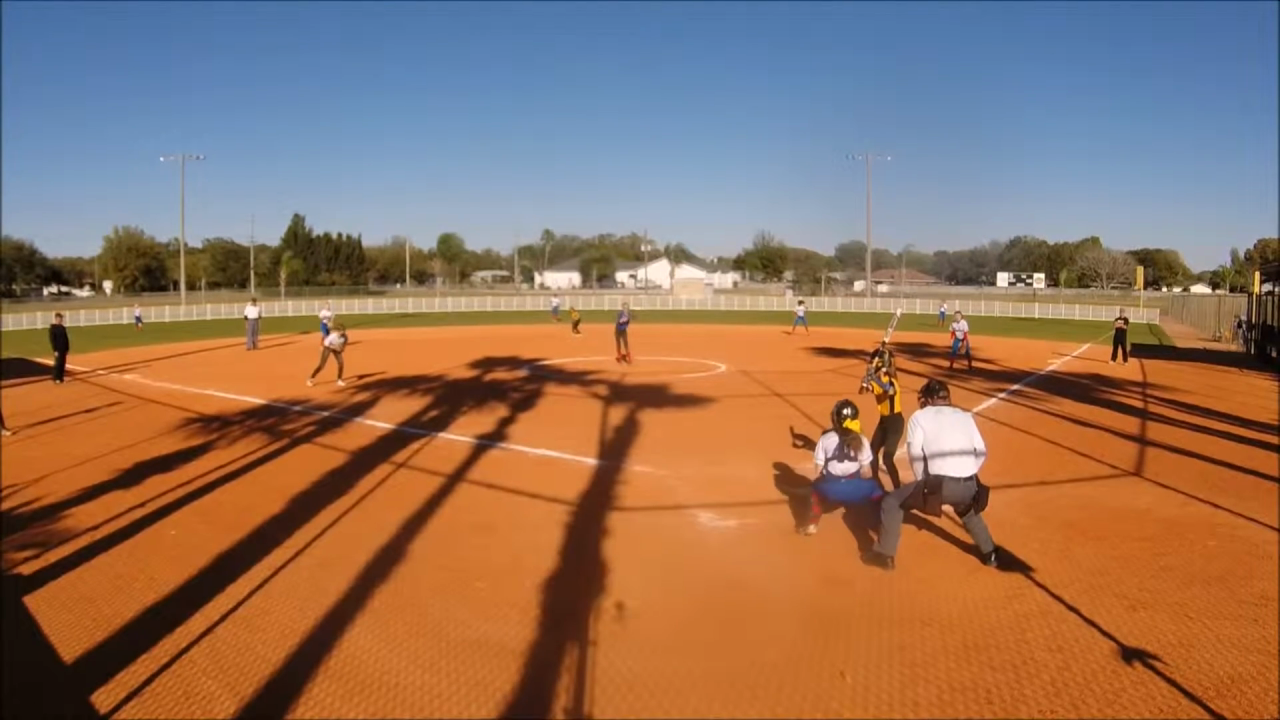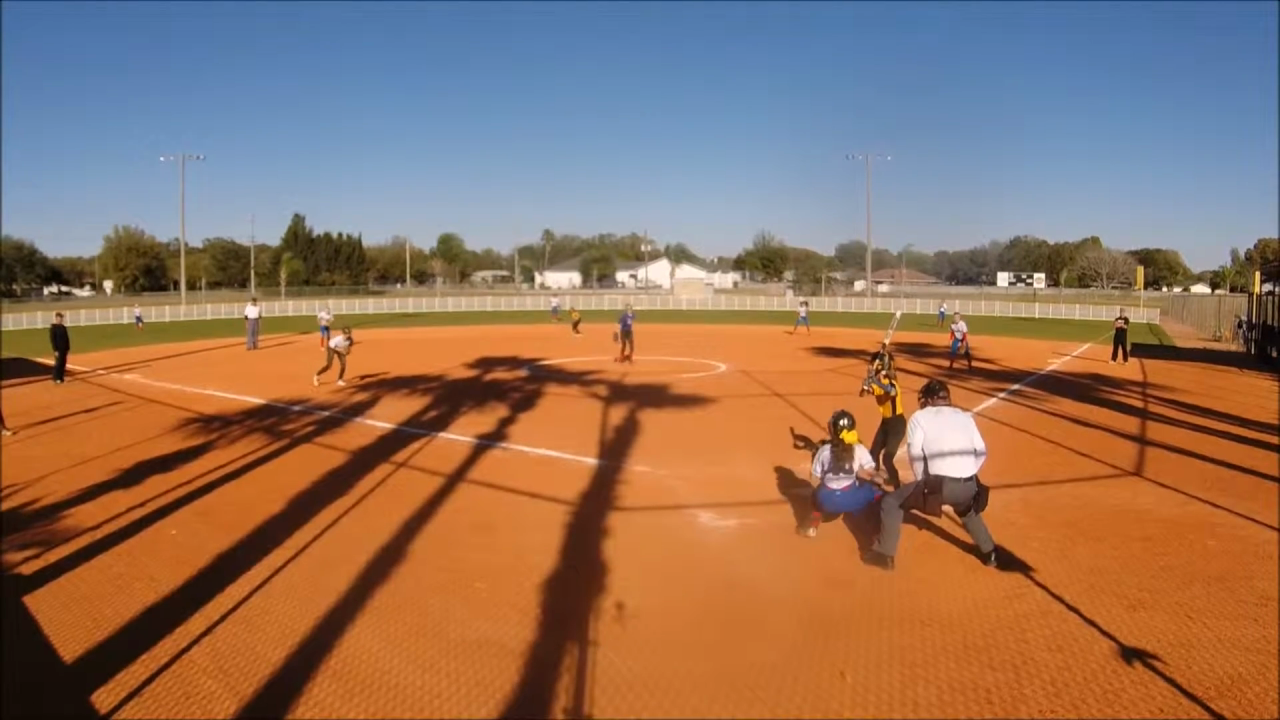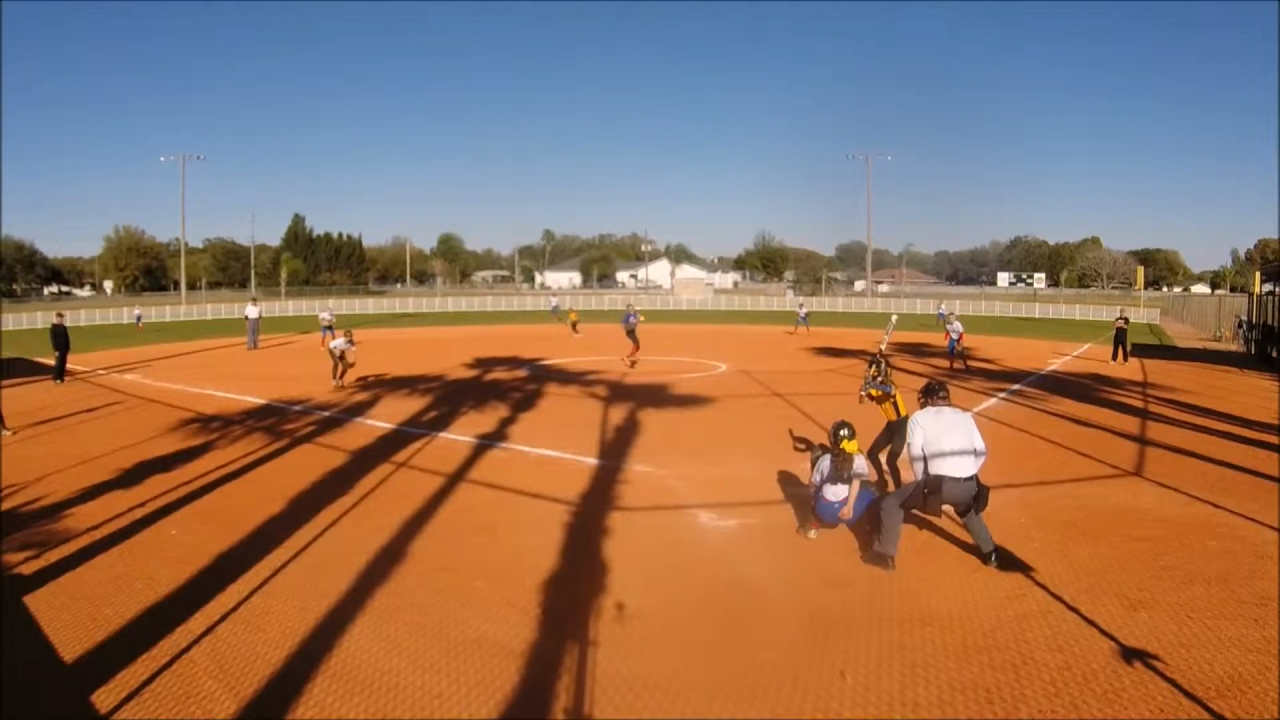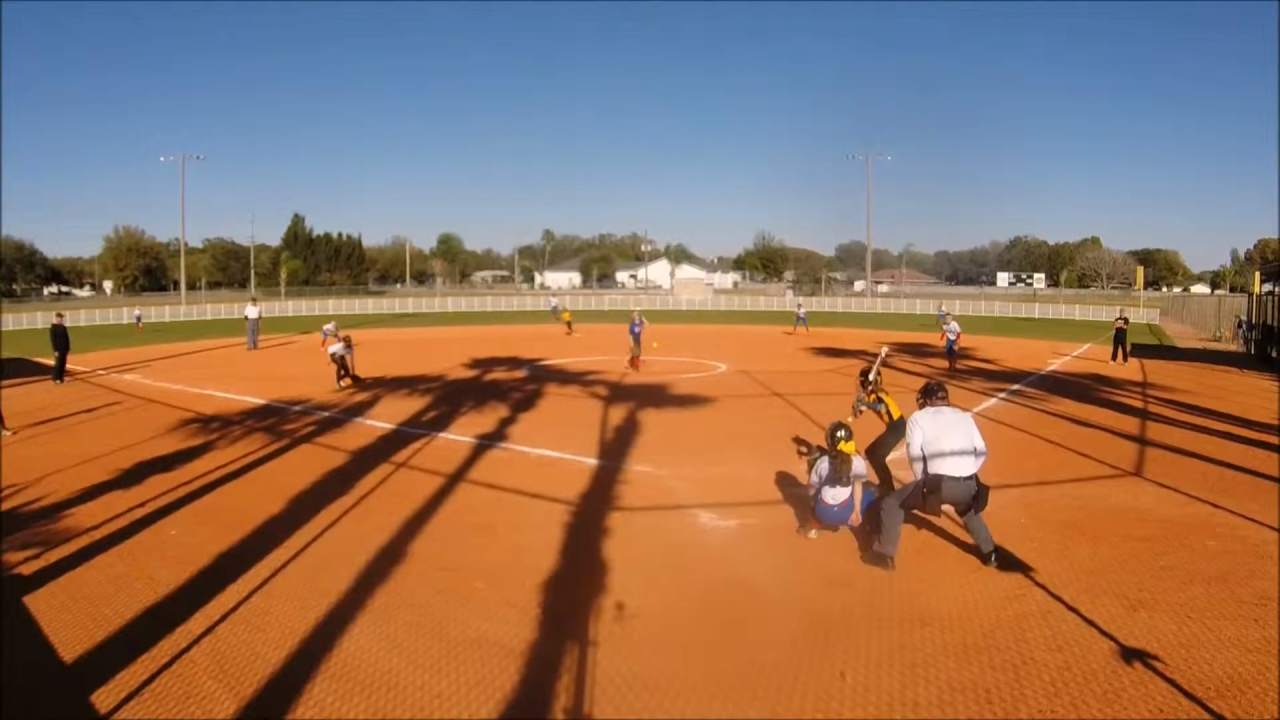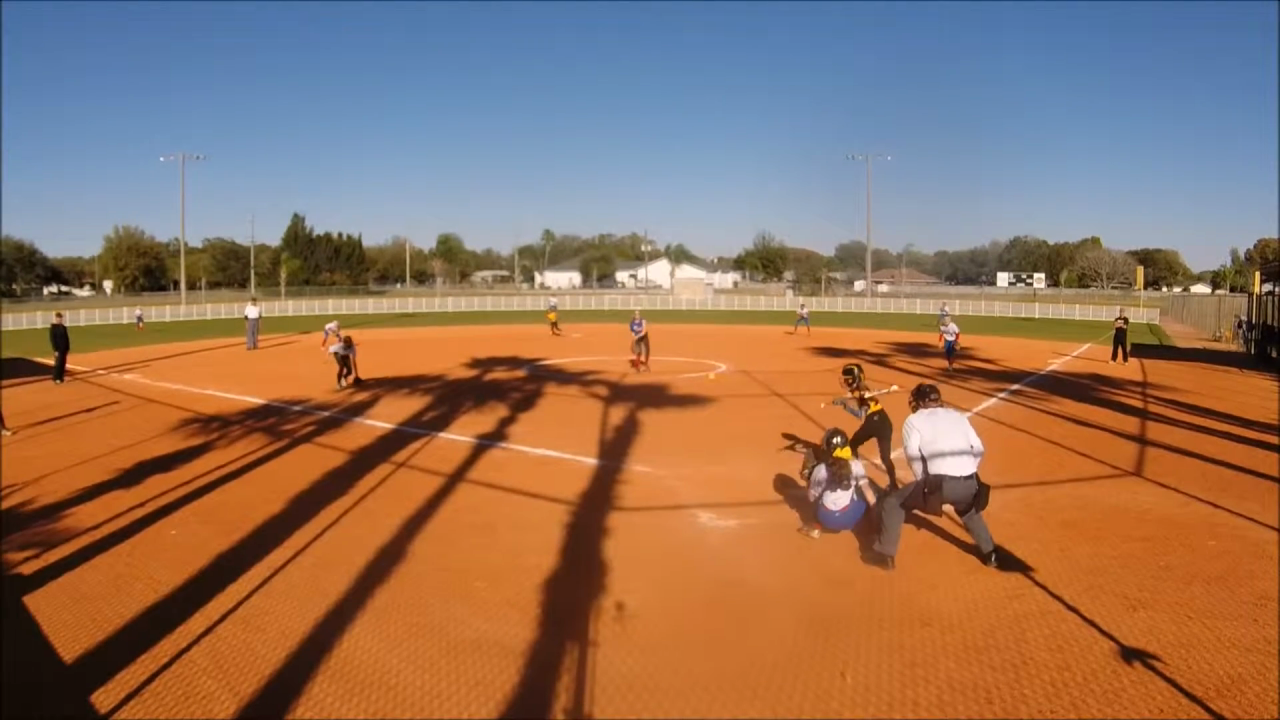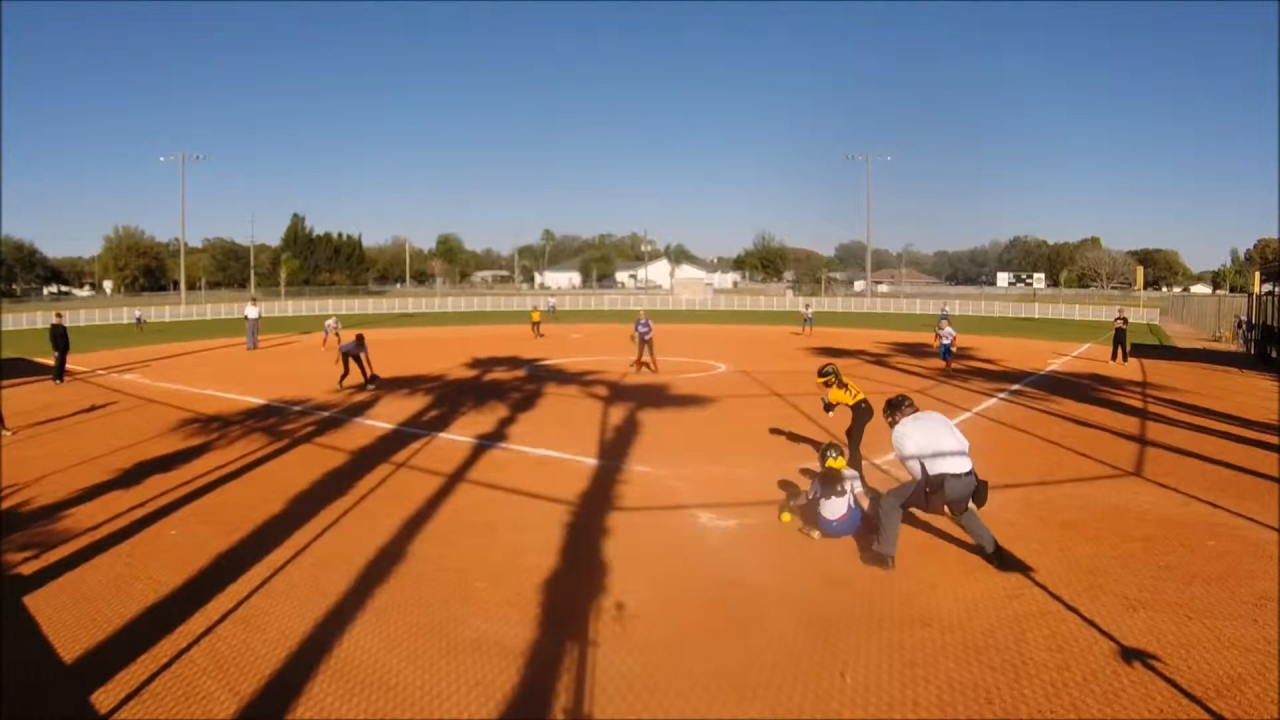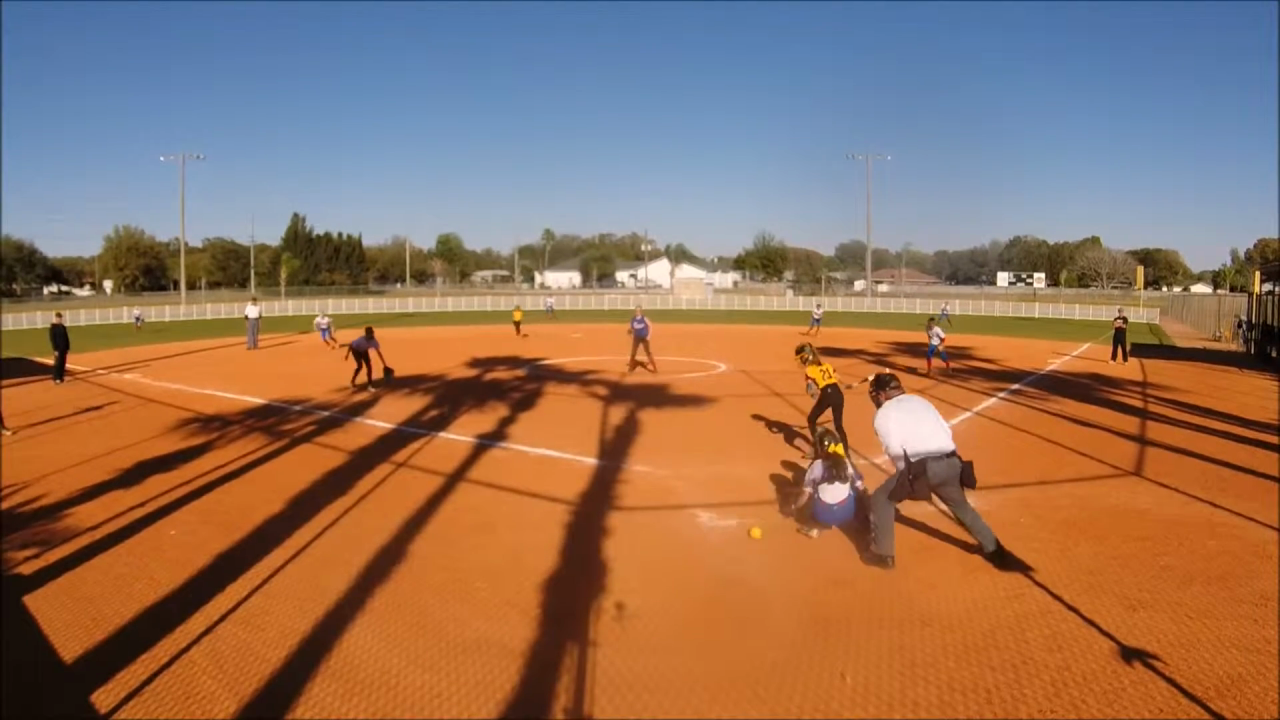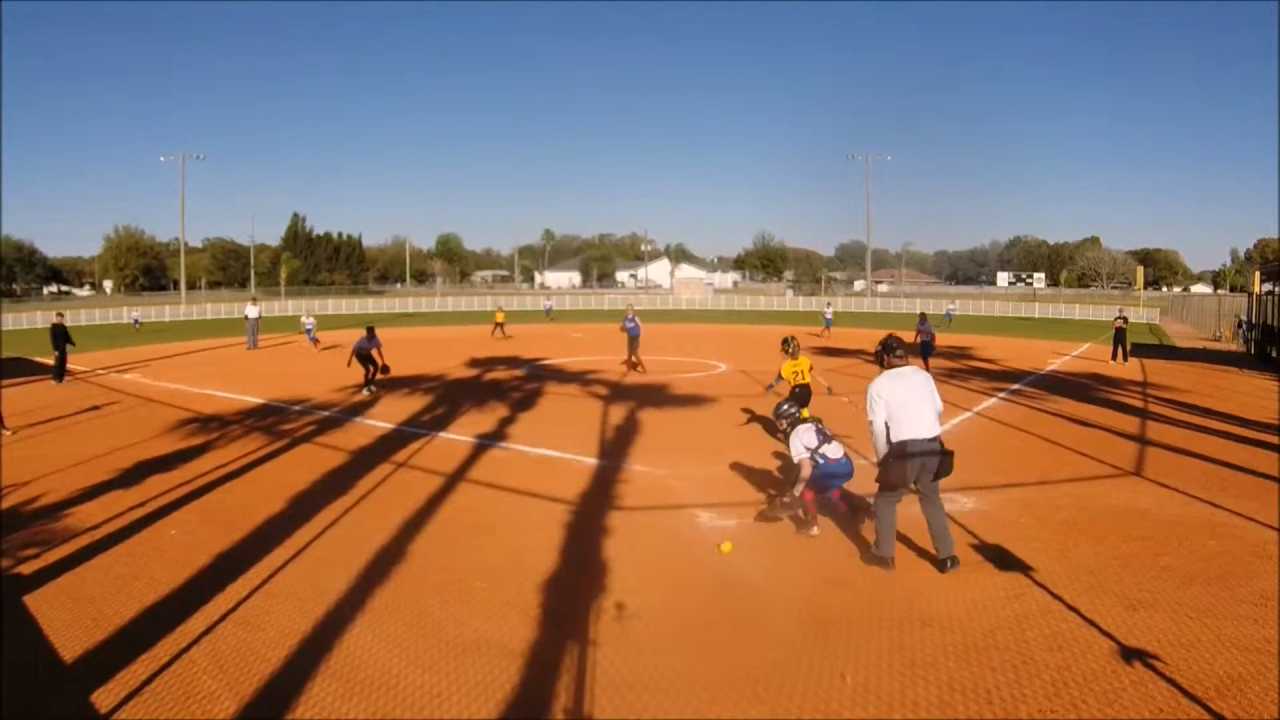
dt=0.3s
person 1, frame 1
left shoulder: (920, 416)
right shoulder: (965, 416)
left elbow: (915, 452)
right elbow: (981, 452)
left wrist: (922, 481)
left hip: (939, 484)
right hip: (969, 486)
left knee: (891, 502)
right knee: (968, 510)
left ankle: (884, 555)
right ankle: (989, 554)
person 1, frame 2
left shoulder: (920, 417)
right shoulder: (965, 417)
left elbow: (915, 453)
right elbow: (981, 452)
left wrist: (922, 481)
left hip: (939, 484)
right hip: (969, 486)
left knee: (890, 502)
right knee: (967, 510)
left ankle: (884, 555)
right ankle: (990, 554)
person 1, frame 3
left shoulder: (919, 417)
right shoulder: (965, 417)
left elbow: (915, 453)
right elbow: (981, 451)
left wrist: (923, 482)
left hip: (939, 484)
right hip: (968, 486)
left knee: (891, 503)
right knee: (968, 510)
left ankle: (885, 554)
right ankle: (990, 553)
person 1, frame 4
left shoulder: (918, 417)
right shoulder: (965, 416)
left elbow: (914, 453)
right elbow: (981, 451)
left wrist: (923, 481)
left hip: (938, 483)
right hip: (968, 485)
left knee: (891, 503)
right knee: (968, 509)
left ankle: (884, 555)
right ankle: (989, 554)
person 1, frame 5
left shoulder: (914, 420)
right shoulder: (958, 416)
left elbow: (912, 455)
right elbow: (978, 449)
left wrist: (924, 482)
left hip: (939, 483)
right hip: (969, 484)
left knee: (892, 503)
right knee: (968, 509)
left ankle: (885, 554)
right ankle: (989, 553)
person 1, frame 6
left shoulder: (899, 431)
right shoulder: (936, 416)
left elbow: (911, 461)
right elbow: (963, 444)
left wrist: (926, 485)
left hip: (941, 482)
right hip: (968, 480)
left knee: (889, 502)
right knee: (961, 510)
left ankle: (884, 554)
right ankle: (992, 551)
person 1, frame 7
left shoulder: (883, 415)
right shoulder: (920, 401)
left elbow: (896, 452)
right elbow: (947, 432)
left wrist: (908, 476)
left hip: (923, 467)
right hip: (951, 462)
left knee: (881, 500)
right knee: (961, 506)
left ankle: (882, 555)
right ankle: (992, 549)
person 1, frame 8
left shoulder: (878, 384)
right shoulder: (924, 376)
left elbow: (878, 426)
right elbow: (938, 409)
left wrist: (883, 457)
left hip: (904, 450)
right hip: (933, 448)
left knee: (885, 501)
right knee: (932, 501)
left ankle: (884, 554)
right ankle: (947, 556)
